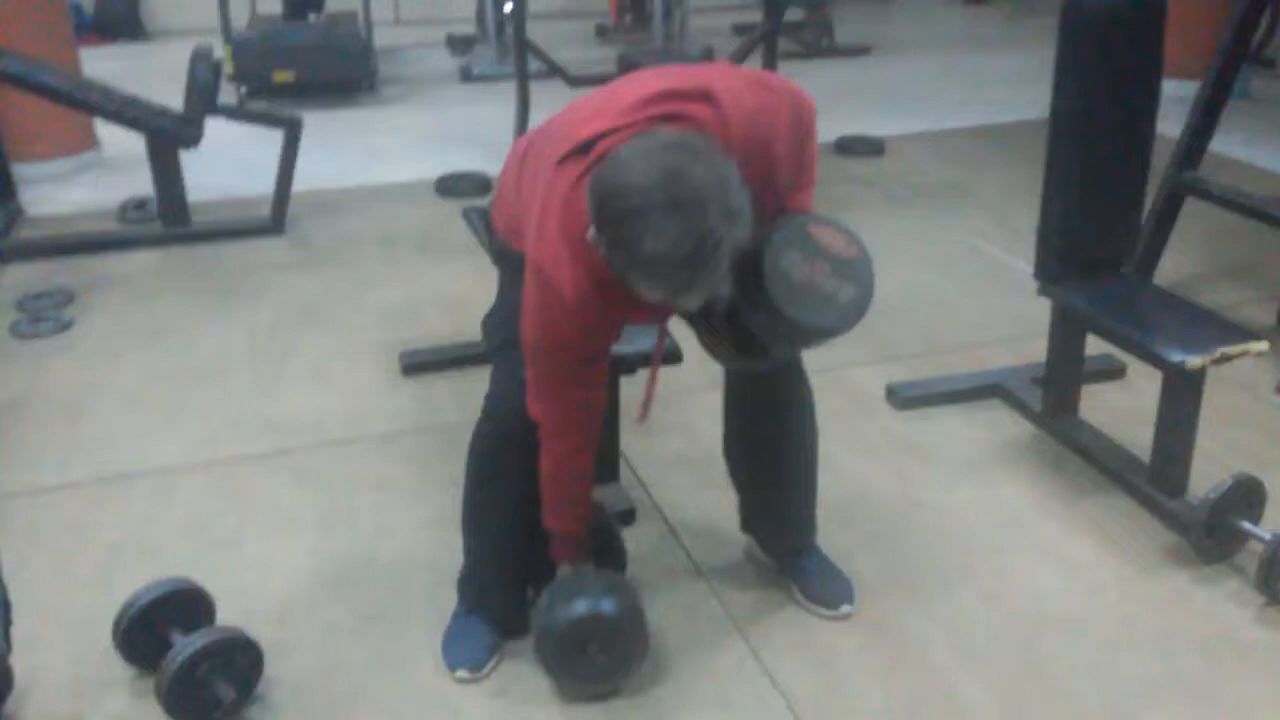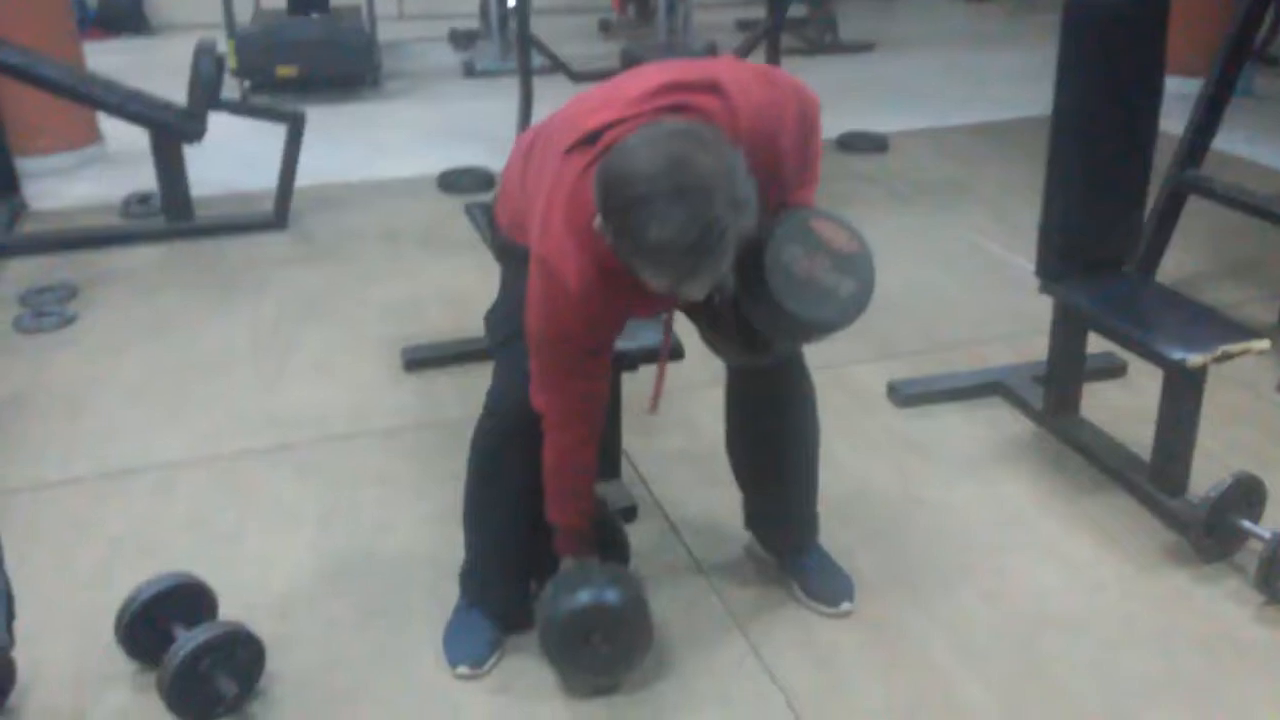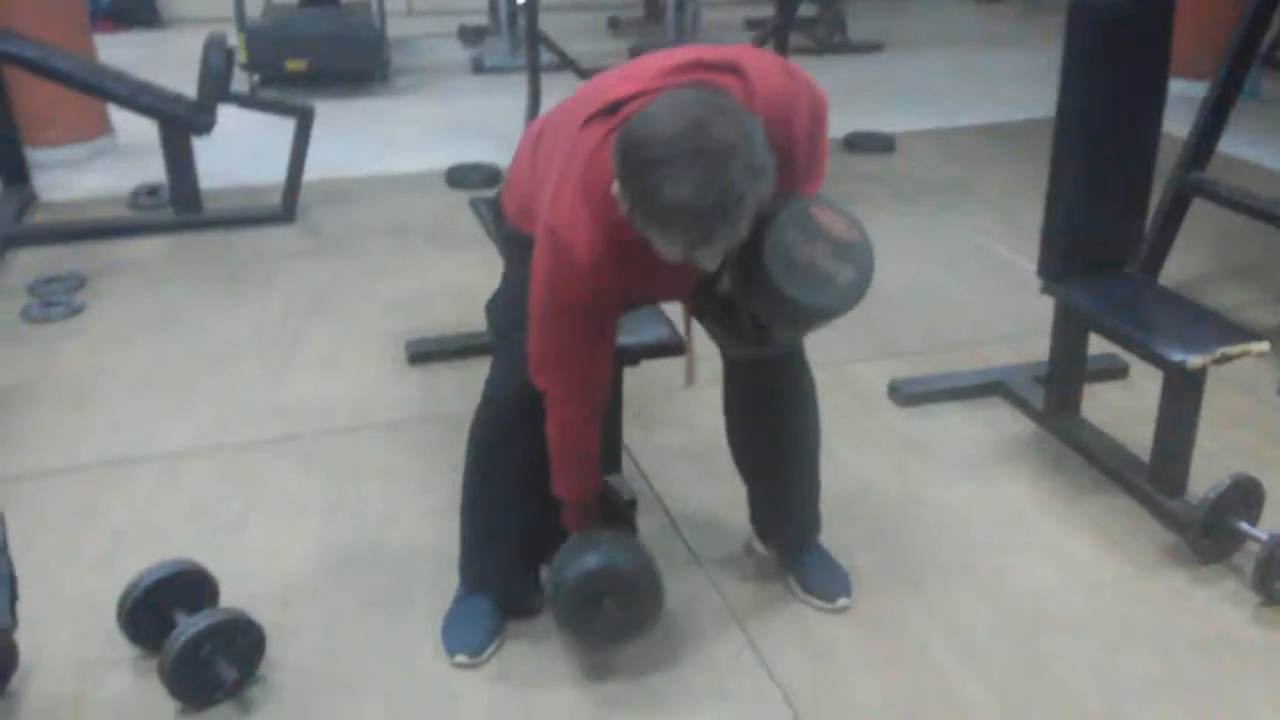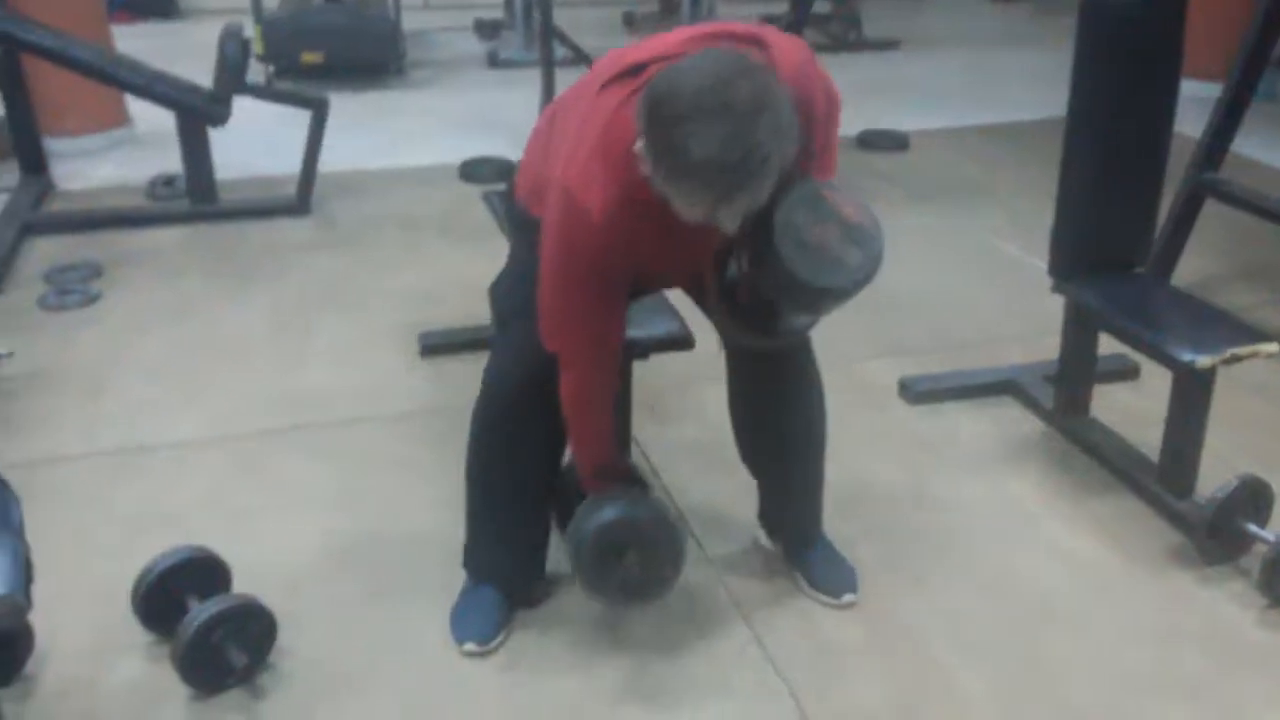
dt=0.1s
person 1, frame 1
left shoulder: (760, 119)
right shoulder: (563, 264)
right elbow: (564, 419)
right wrist: (570, 552)
left knee: (773, 367)
right knee: (519, 409)
left ankle: (789, 543)
right ankle: (489, 599)
person 1, frame 2
left shoulder: (765, 111)
right shoulder: (568, 255)
right elbow: (568, 410)
right wrist: (574, 544)
left knee: (774, 361)
right knee: (521, 404)
left ankle: (791, 540)
right ankle: (490, 594)
person 1, frame 3
left shoulder: (780, 102)
right shoulder: (576, 232)
right elbow: (571, 392)
right wrist: (583, 515)
right hip: (551, 221)
left knee: (776, 359)
right knee: (519, 392)
left ankle: (792, 536)
right ankle: (489, 583)
person 1, frame 4
left shoulder: (795, 82)
right shoulder: (591, 192)
right elbow: (584, 355)
right wrist: (601, 477)
right hip: (561, 206)
left knee: (779, 351)
right knee: (523, 374)
left ankle: (797, 531)
right ankle: (496, 573)
